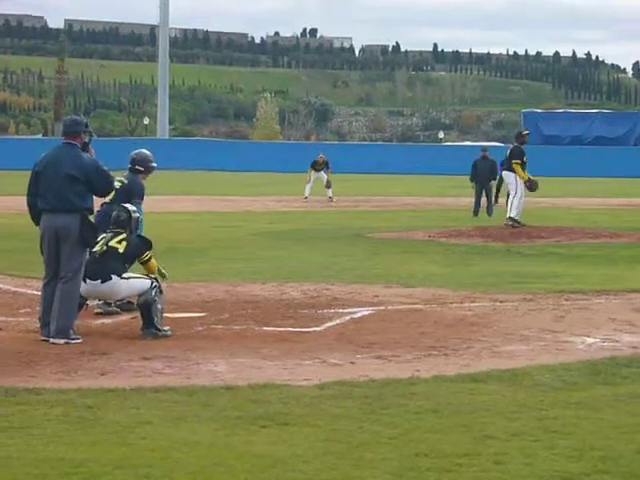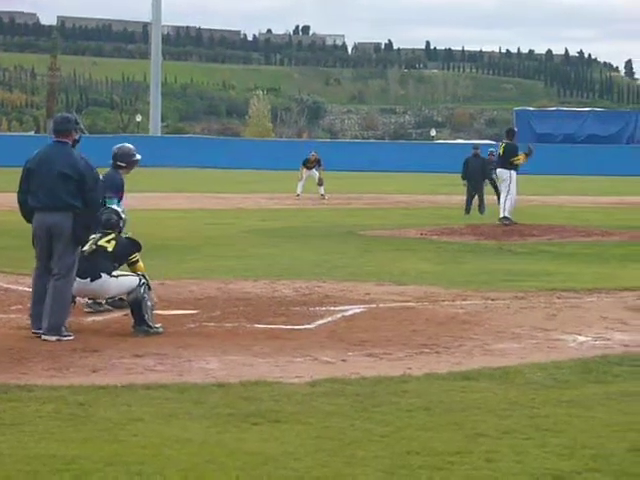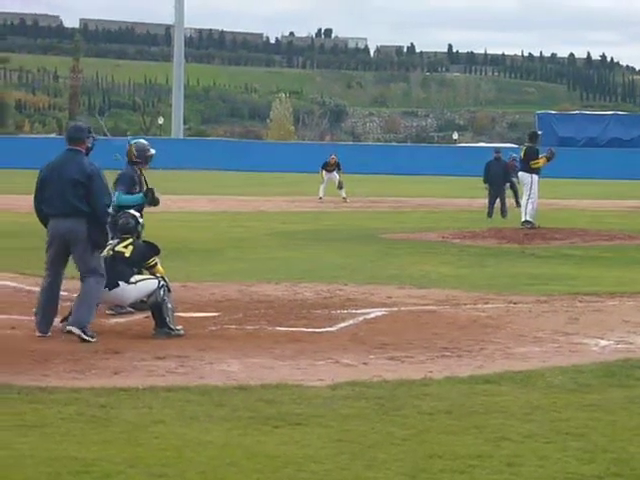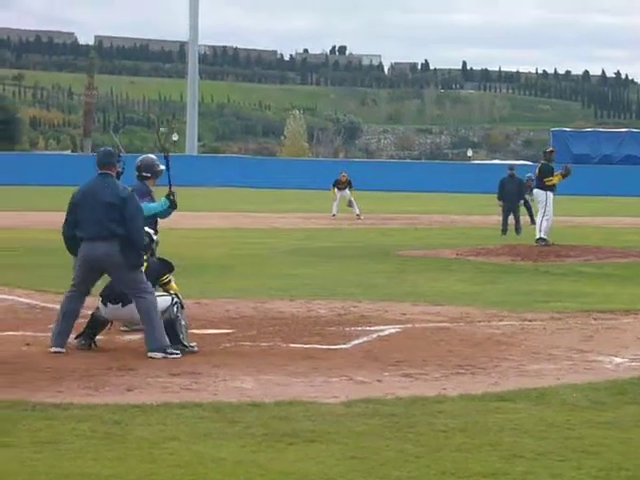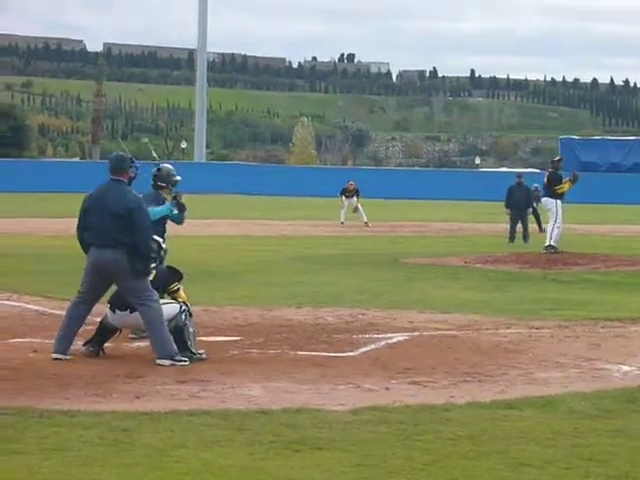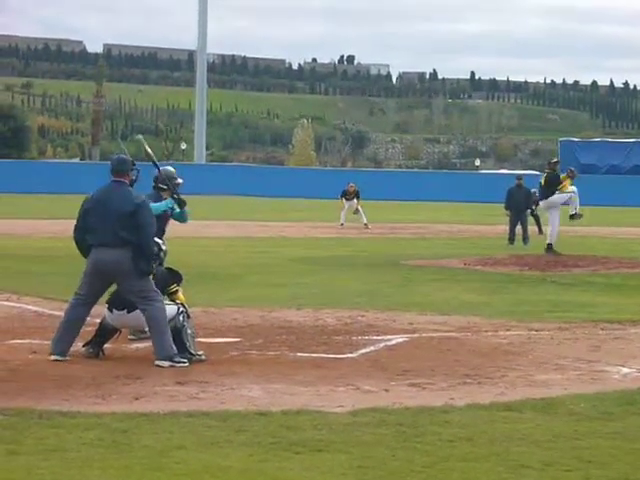
dt=0.5s
person 1, frame 1
left shoulder: (44, 160)
right shoulder: (86, 162)
left elbow: (32, 196)
right elbow: (106, 188)
left wrist: (40, 221)
left hip: (48, 221)
right hip: (74, 222)
left knee: (50, 275)
right knee: (70, 276)
left ankle: (46, 328)
right ankle: (61, 331)
person 1, frame 2
left shoulder: (35, 158)
right shoulder: (79, 161)
left elbow: (23, 194)
right elbow: (94, 198)
left wrist: (31, 218)
right wrist: (88, 222)
left hip: (41, 219)
right hip: (67, 220)
left knee: (42, 270)
right knee: (63, 274)
left ankle: (37, 322)
right ankle: (53, 328)
person 1, frame 3
left shoulder: (49, 167)
right shoulder: (89, 168)
left elbow: (38, 202)
right elbow: (101, 204)
left wrist: (50, 224)
right wrist: (101, 229)
left hip: (56, 225)
right hip: (82, 226)
left knee: (52, 275)
right knee: (94, 275)
left ankle: (42, 326)
right ankle: (79, 323)
person 1, frame 4
left shoulder: (81, 192)
right shoulder: (123, 192)
left elbow: (68, 228)
right elbow: (136, 227)
left wrist: (76, 252)
right wrist: (138, 253)
left hip: (87, 250)
right hip: (116, 250)
left knee: (75, 293)
right knee: (144, 294)
left ankle: (58, 342)
right ankle: (158, 346)
person 1, frame 5
left shoulder: (92, 196)
right shoulder: (132, 199)
left elbow: (81, 231)
right elbow: (143, 236)
right wrist: (146, 261)
left hip: (97, 256)
right hip: (124, 258)
left knee: (82, 301)
right knee: (149, 302)
left ankle: (60, 348)
right ankle: (166, 353)
person 1, frame 6
left shoulder: (93, 198)
right shoulder: (137, 200)
left elbow: (79, 233)
right elbow: (146, 236)
left wrist: (91, 253)
right wrist: (148, 262)
left hip: (97, 257)
right hip: (126, 258)
left knee: (80, 302)
right knee: (152, 302)
left ankle: (58, 350)
right ankle: (166, 355)
person 2, frame 1
left shoulder: (122, 180)
right shoulder: (137, 185)
right elbow: (137, 214)
left hip: (103, 223)
right hip: (110, 226)
left ankle: (120, 300)
right ankle: (103, 301)
person 2, frame 2
left shoulder: (117, 178)
right shoulder: (112, 179)
left elbow: (118, 203)
right elbow: (110, 207)
left ankle: (111, 297)
right ankle: (92, 301)
person 2, frame 3
left shoulder: (138, 175)
right shoulder: (127, 174)
left elbow: (144, 198)
right elbow: (118, 199)
left wrist: (151, 198)
right wrist: (142, 197)
right ankle: (116, 303)
person 2, frame 4
left shoulder: (147, 190)
right shoulder: (139, 189)
left elbow: (160, 214)
right elbow: (143, 210)
left wrist: (170, 207)
right wrist: (164, 202)
right ankle: (130, 320)
person 2, frame 5
left shoulder: (162, 199)
right shoulder: (151, 197)
left elbow: (178, 220)
right elbow: (148, 215)
left wrist: (180, 210)
right wrist: (170, 206)
right ankle: (138, 327)
person 2, frame 6
left shoulder: (166, 202)
right shoulder: (151, 199)
left elbow: (183, 219)
left wrist: (182, 206)
right wrist: (170, 203)
right ankle: (136, 328)
person 3, frame 1
left shoulder: (102, 237)
right shoulder: (136, 241)
right elbow: (153, 269)
right wrist: (144, 251)
left hip: (87, 286)
right hip: (111, 284)
left knee: (80, 287)
right knee: (152, 285)
right ankle: (152, 328)
person 3, frame 2
left shoulder: (92, 238)
right shoulder: (124, 242)
right elbow: (140, 270)
right wrist: (134, 254)
left hip: (77, 285)
right hip: (100, 283)
right knee: (140, 281)
right ankle: (143, 325)
person 3, frame 3
left shoulder: (110, 244)
right shoulder: (141, 247)
right elbow: (160, 274)
right hip: (119, 290)
right knee: (160, 283)
right ankle: (165, 328)
person 3, frame 4
right shoulder: (155, 263)
right elbow: (173, 291)
left hip: (109, 308)
right hip: (135, 307)
right knee: (173, 301)
left ankle: (85, 339)
right ankle: (179, 344)
person 3, frame 5
right shoulder: (164, 272)
right elbow: (181, 299)
left hip: (116, 315)
right knee: (181, 309)
left ankle: (93, 346)
right ankle: (187, 352)
person 3, frame 6
right shoulder: (164, 273)
right elbow: (180, 301)
left hip: (114, 315)
right hip: (139, 315)
right knee: (179, 310)
left ankle: (93, 347)
right ankle: (186, 353)
